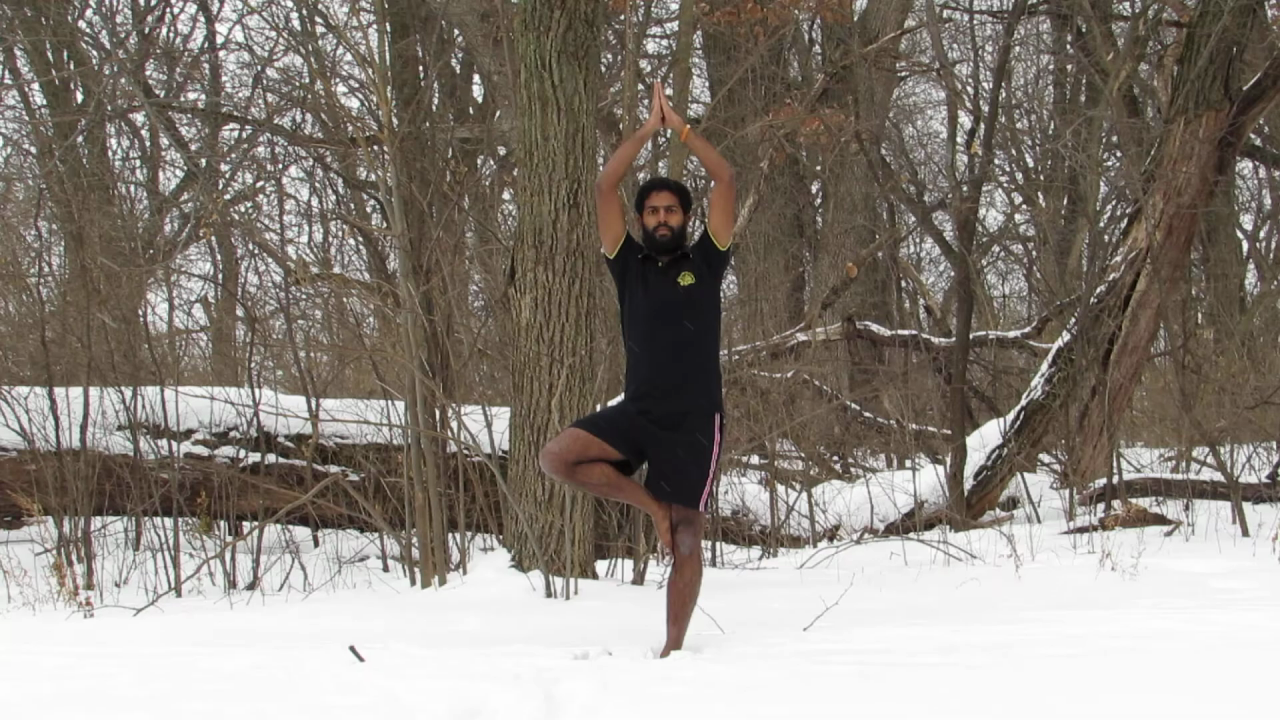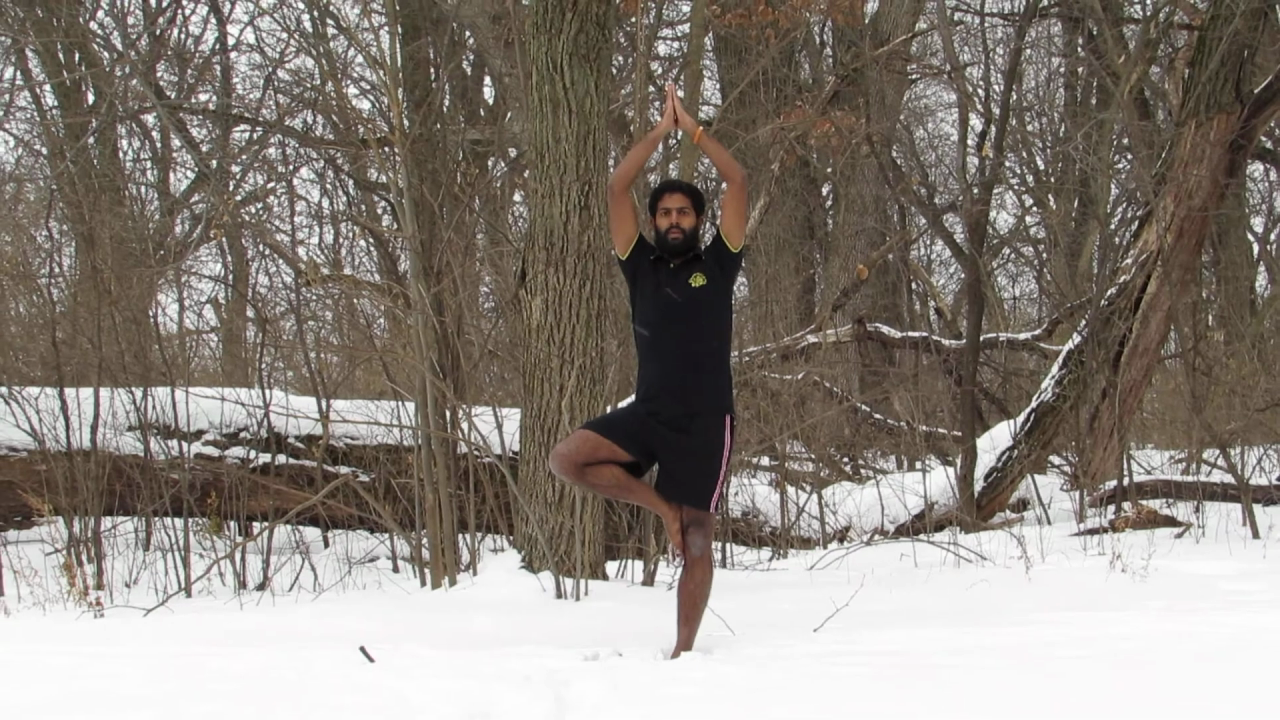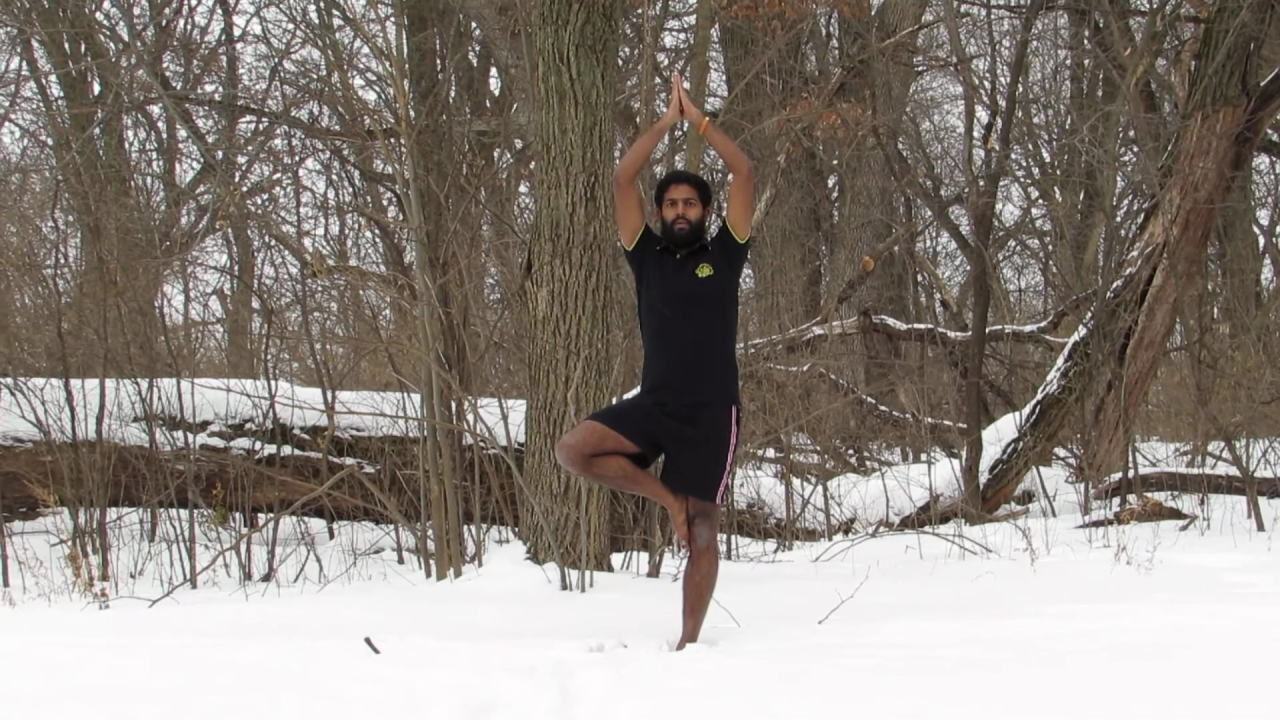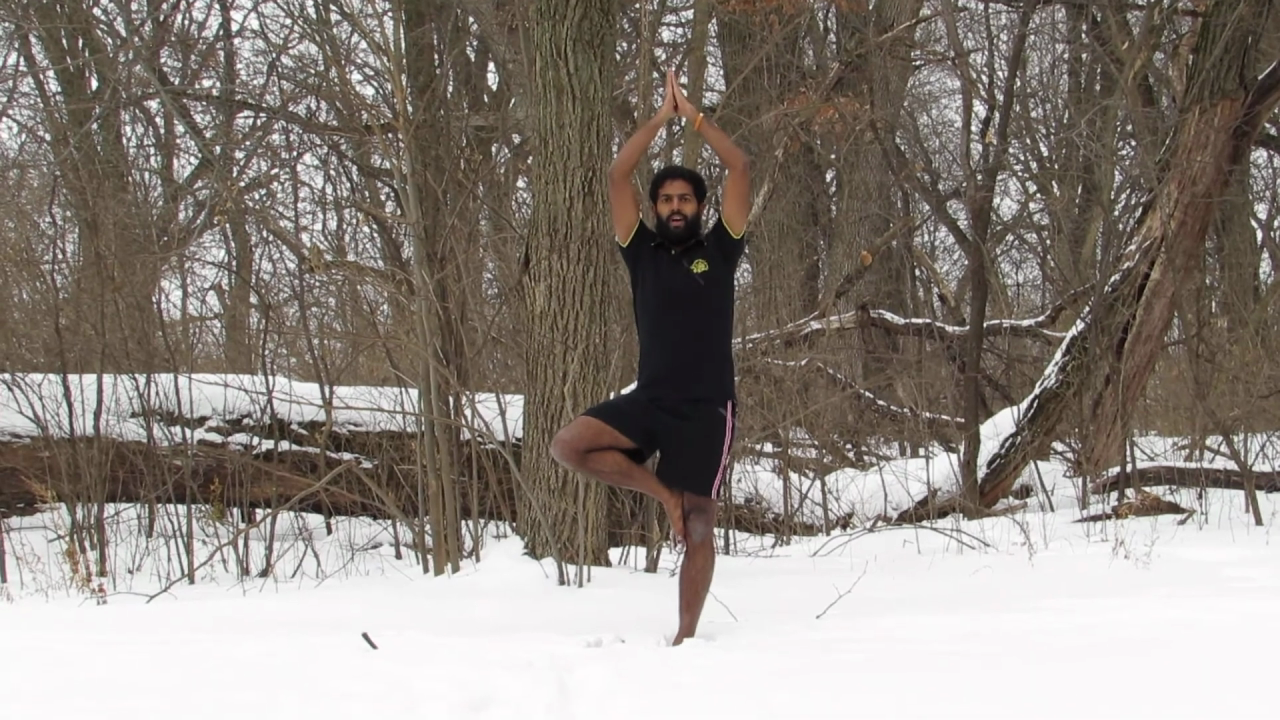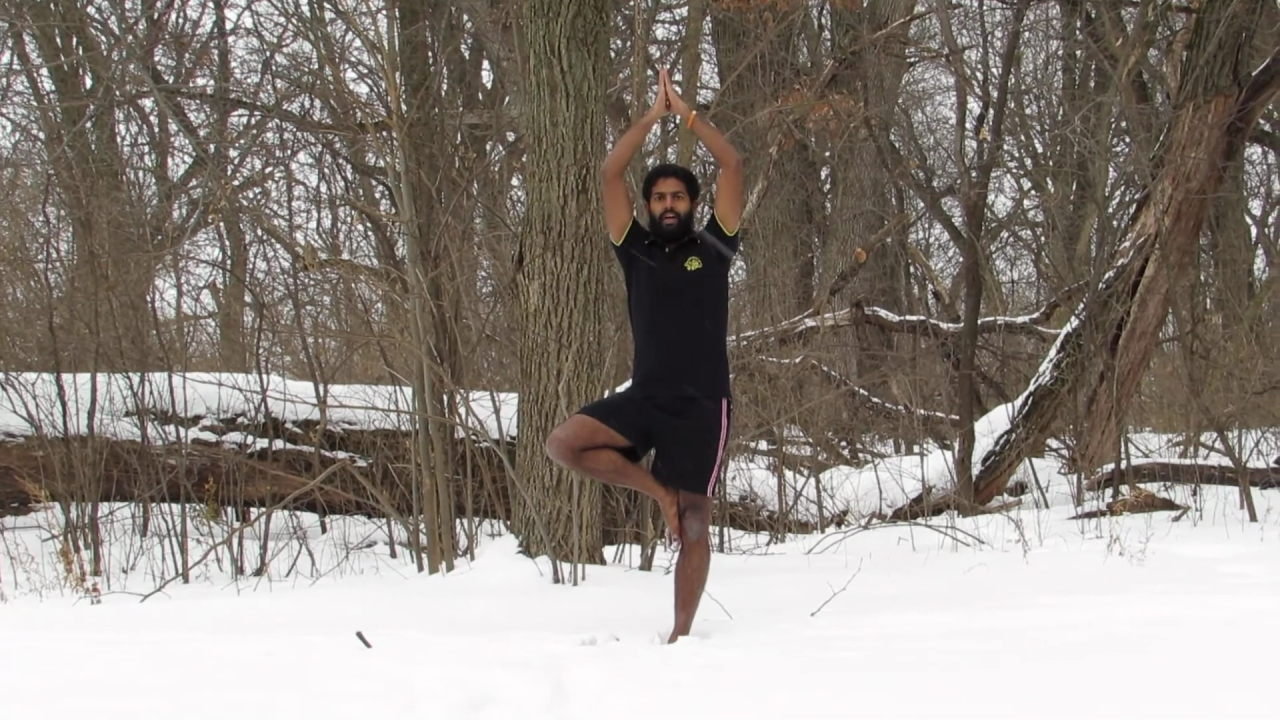
dt=0.4s
person 1, frame 1
left shoulder: (705, 263)
right shoulder: (628, 265)
left elbow: (726, 181)
right elbow: (604, 187)
left wrist: (679, 126)
right wrist: (646, 129)
left hip: (695, 418)
right hip: (637, 410)
left knee: (687, 539)
right knee: (557, 457)
left ankle: (673, 648)
right ankle: (651, 506)
person 1, frame 2
left shoulder: (718, 264)
right shoulder: (641, 266)
left elbow: (738, 183)
right elbow: (616, 189)
left wrist: (692, 128)
right wrist: (659, 130)
left hip: (706, 419)
right hip: (648, 412)
left knee: (698, 539)
right knee: (566, 458)
left ankle: (684, 650)
right ankle: (662, 507)
person 1, frame 3
left shoulder: (724, 255)
right shoulder: (647, 257)
left elbow: (745, 174)
right elbow: (622, 179)
left wrist: (699, 118)
right wrist: (666, 121)
left hip: (712, 410)
right hip: (653, 403)
left knee: (702, 532)
right knee: (571, 449)
left ankle: (689, 641)
right ankle: (668, 498)
person 1, frame 4
left shoulder: (719, 251)
right shoulder: (642, 252)
left elbow: (740, 169)
right elbow: (617, 176)
left wrist: (693, 115)
right wrist: (659, 116)
left hip: (707, 406)
right hip: (649, 399)
left knee: (699, 526)
right knee: (567, 445)
left ankle: (686, 636)
right ankle: (663, 493)
person 1, frame 5
left shoulder: (713, 247)
right shoulder: (636, 250)
left elbow: (733, 166)
right elbow: (610, 173)
left wrist: (686, 112)
right wrist: (652, 114)
left hip: (703, 403)
right hip: (644, 396)
left knee: (694, 524)
right knee: (562, 443)
left ankle: (681, 633)
right ankle: (658, 492)
